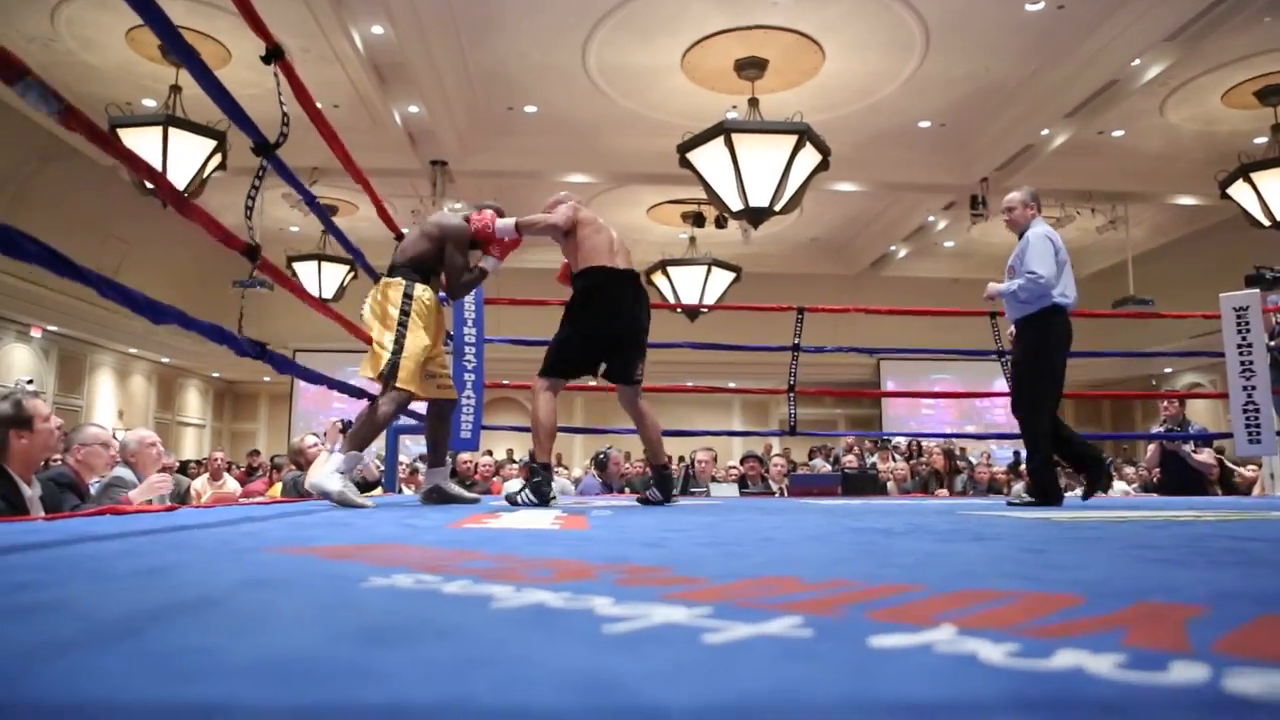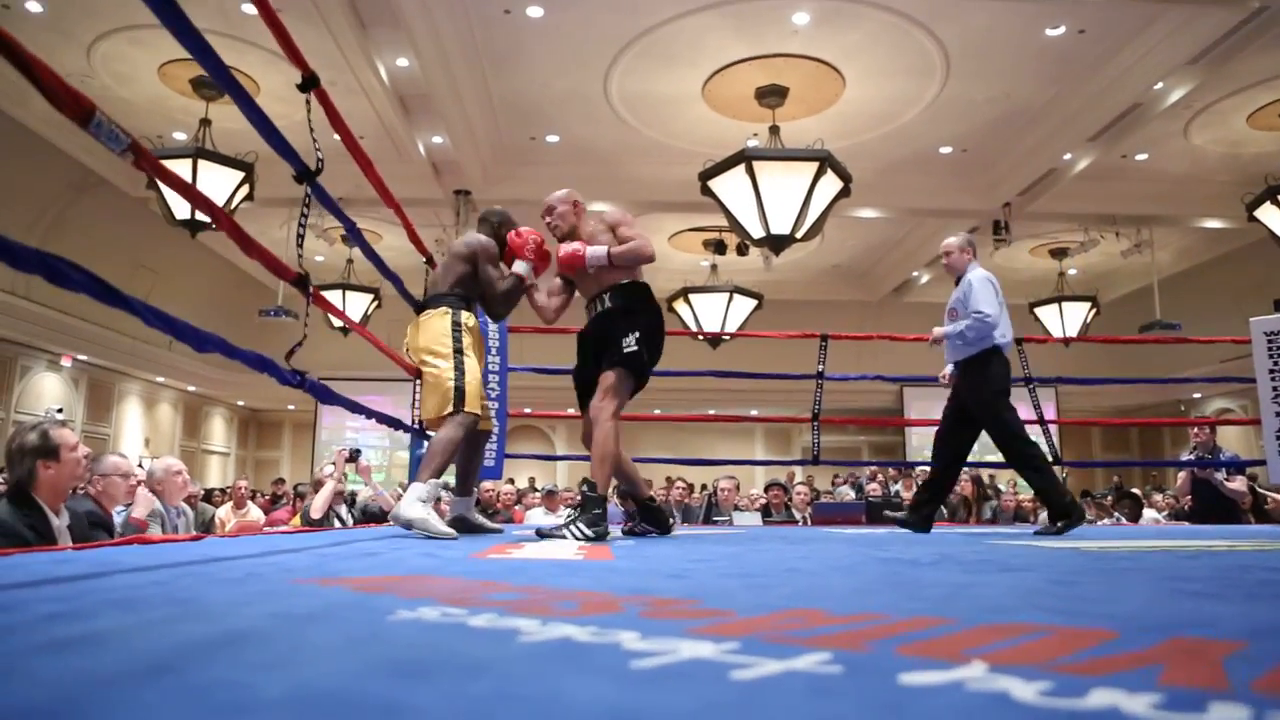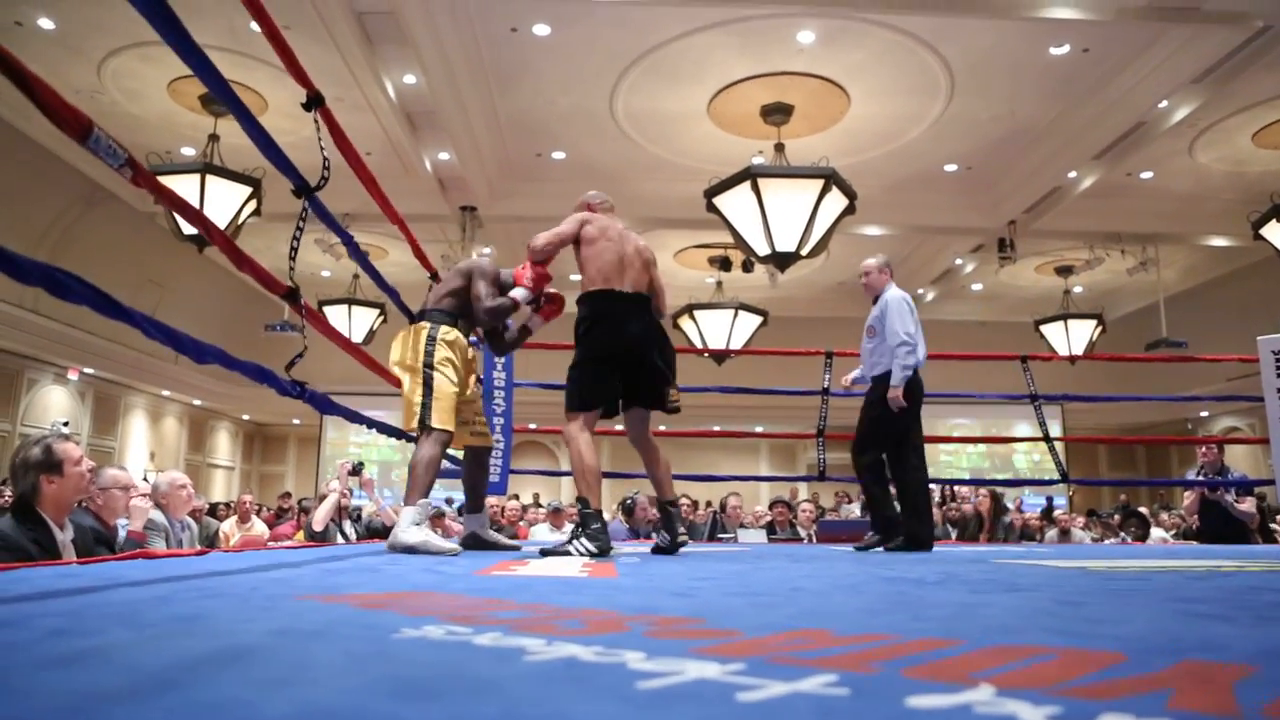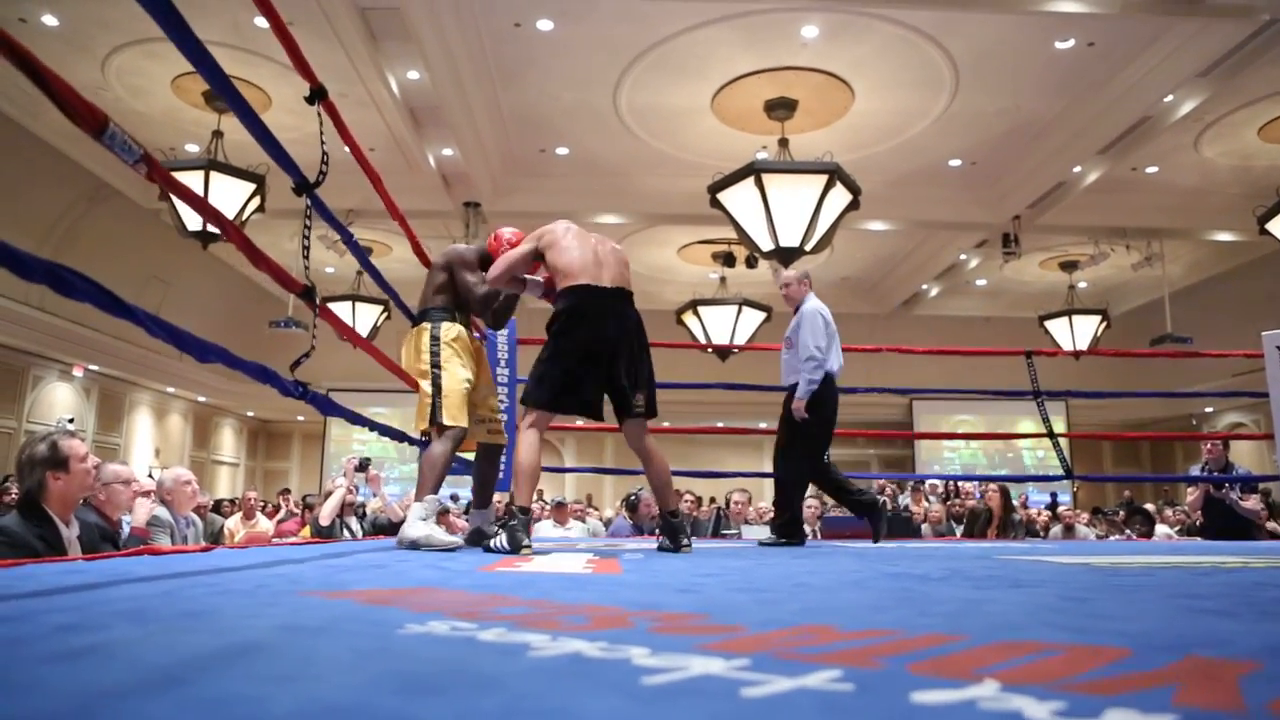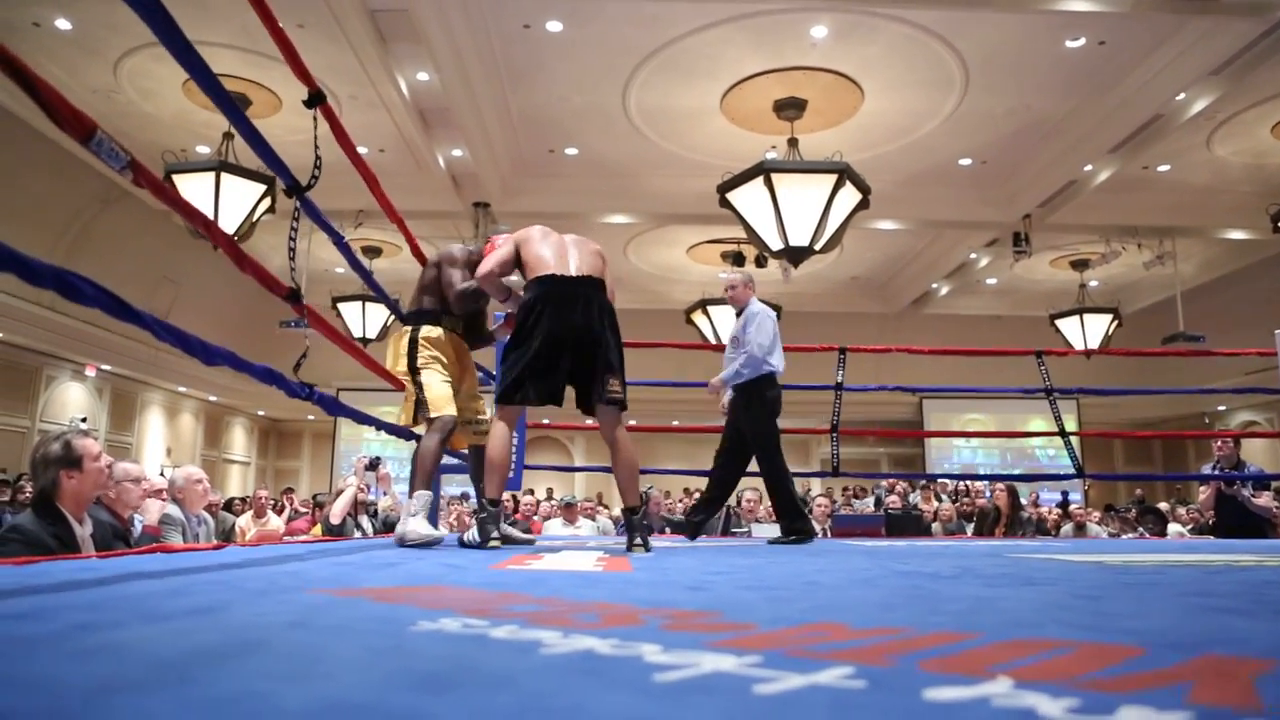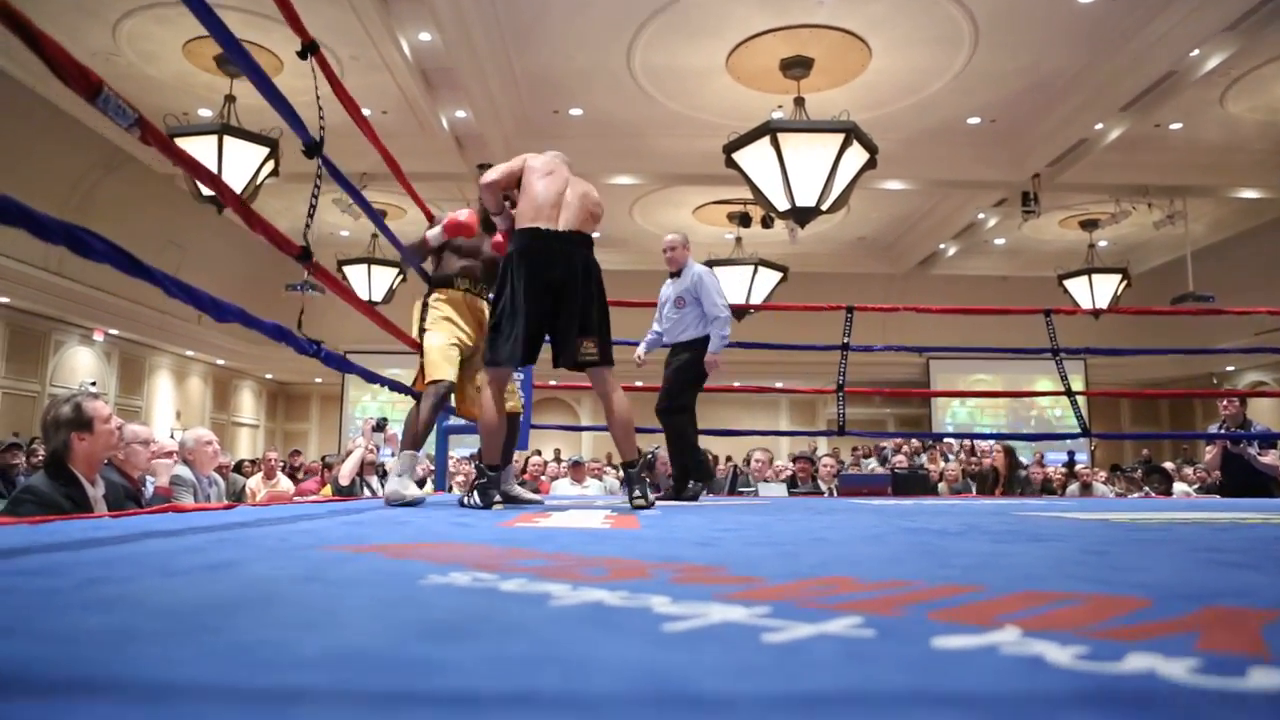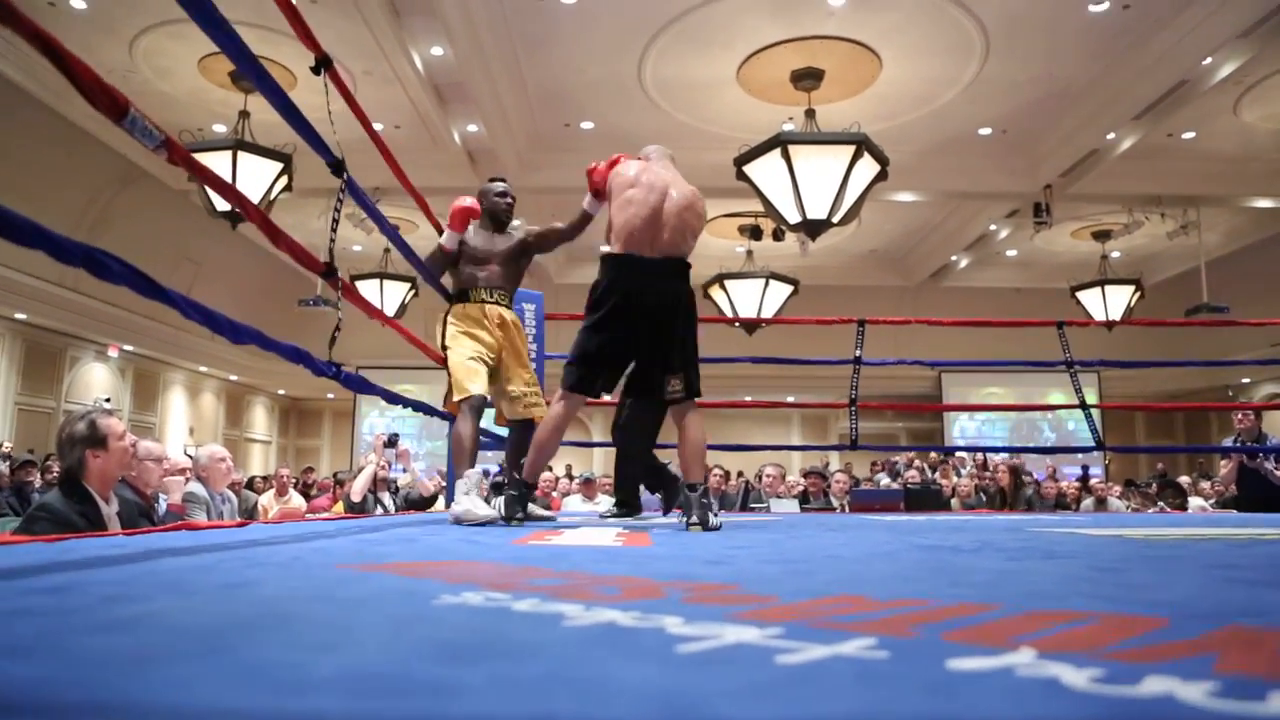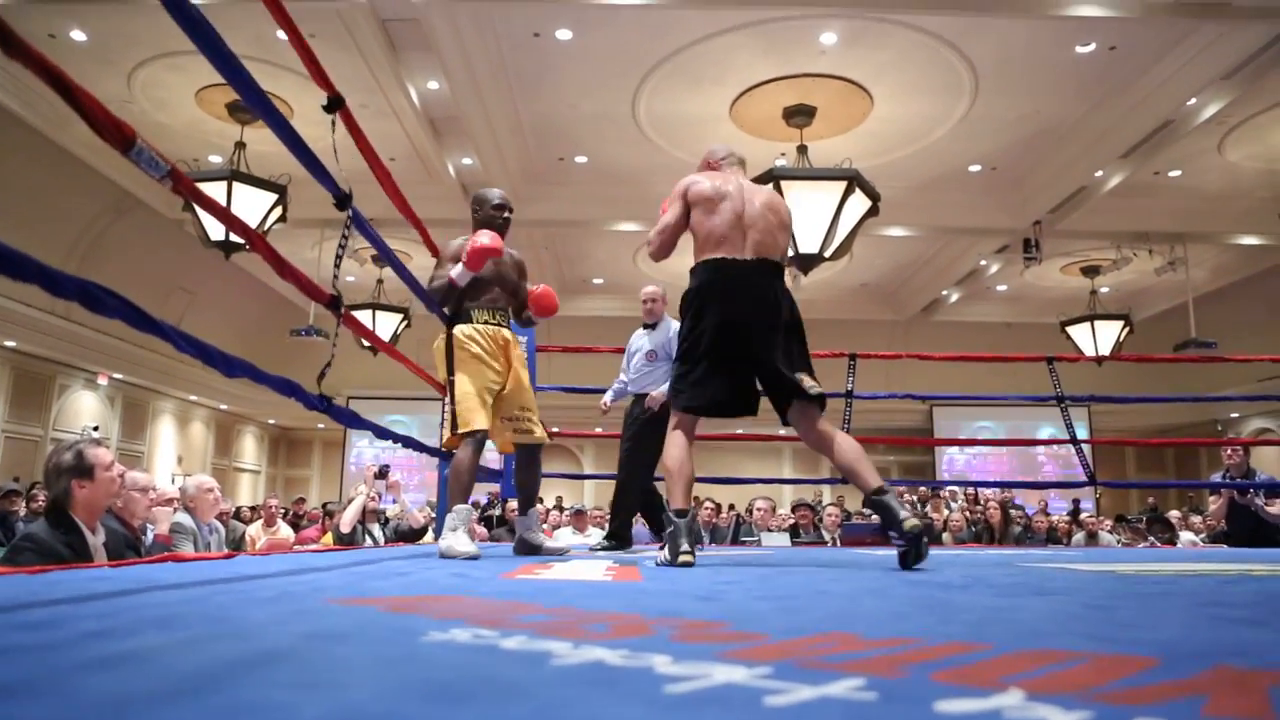
dt=0.4s
person 1, frame 1
left shoulder: (570, 210)
right shoulder: (608, 234)
left elbow: (553, 223)
left hip: (600, 301)
right hip: (631, 305)
left knee: (544, 387)
right knee: (632, 400)
left ankle: (540, 483)
right ankle: (664, 481)
person 1, frame 2
left shoulder: (608, 222)
right shoulder: (568, 265)
left elbow: (647, 251)
right elbow: (549, 314)
left wrist: (595, 255)
left hip: (632, 316)
right hip: (600, 330)
left knee: (602, 409)
right knee: (595, 436)
left ankle: (593, 514)
right ankle: (651, 513)
person 1, frame 3
left shoulder: (586, 221)
right shoulder: (641, 246)
left elbow: (540, 248)
right elbow: (659, 308)
left hip: (606, 323)
right hip: (644, 327)
left knee: (577, 427)
right knee: (639, 433)
left ankle: (593, 529)
right ankle: (672, 524)
person 1, frame 4
left shoulder: (551, 232)
right shoulder: (614, 249)
left elbow: (494, 276)
left wrist: (533, 285)
left hip: (579, 323)
right hip: (624, 322)
left knee: (532, 424)
right knee: (639, 437)
left ankle: (518, 527)
right ankle: (675, 529)
person 1, frame 5
left shoulder: (526, 236)
right shoulder: (592, 248)
left elbow: (484, 274)
left wrist: (513, 301)
left hip: (547, 304)
right hip: (594, 307)
left knee: (505, 415)
right knee: (612, 426)
left ankle: (489, 521)
right ankle: (635, 528)
person 1, frame 6
left shoulder: (532, 163)
right shoulder: (593, 198)
left elbow: (489, 182)
left wrist: (504, 218)
left hip: (528, 258)
right hip: (577, 263)
left knee: (495, 378)
right knee: (604, 379)
left ankle: (488, 484)
right ankle: (636, 482)
person 1, frame 7
left shoulder: (626, 172)
right shoulder: (695, 201)
left elbow: (612, 237)
left hip: (619, 284)
right hip: (672, 292)
left knee: (567, 400)
right knee: (685, 408)
left ankle: (518, 496)
right ankle: (697, 506)
person 1, frame 8
left shoulder: (693, 184)
right shoulder: (776, 202)
left elbow: (656, 249)
left wrist: (677, 218)
left hip: (717, 300)
right hip: (770, 297)
left knee: (681, 425)
right knee: (813, 425)
left ankle: (678, 536)
right ankle: (894, 515)
person 2, frame 1
left shoulder: (450, 226)
right shoulder: (457, 228)
left elbow: (454, 284)
right elbow: (456, 288)
left wrist: (491, 258)
right wrist: (492, 259)
left hip: (417, 302)
right hip: (405, 297)
left knee: (443, 396)
right knee: (397, 391)
left ankle: (437, 483)
right ankle: (332, 472)
person 2, frame 2
left shoulder: (474, 248)
right shoulder: (483, 244)
left elbow: (496, 311)
right elbow: (499, 300)
left wrist: (527, 274)
right wrist: (524, 265)
left hip: (446, 327)
right hip: (448, 326)
left knee: (479, 425)
right knee: (463, 416)
left ankle: (462, 512)
right ankle: (414, 503)
person 2, frame 3
left shoulder: (492, 286)
right shoulder: (486, 268)
left elbow: (501, 347)
right elbow: (487, 313)
left wrist: (537, 319)
right wrist: (524, 292)
left hip: (450, 345)
right hip: (436, 341)
left knee: (479, 441)
right knee: (437, 433)
left ankle: (476, 529)
right ankle: (409, 527)
person 2, frame 4
left shoulder: (477, 267)
right shoulder: (464, 254)
left elbow: (495, 320)
right elbow: (480, 304)
left hip: (461, 345)
right hip: (440, 339)
left knee: (493, 437)
right knee: (451, 429)
left ankle: (481, 524)
right ankle: (417, 522)
person 2, frame 5
right shoulder: (456, 255)
left elbow: (473, 338)
right elbow: (458, 300)
left hip: (453, 349)
right hip: (425, 342)
left knee: (481, 436)
right knee: (442, 424)
right ankle: (413, 519)
person 2, frame 6
right shoulder: (454, 224)
right elbow: (413, 256)
right wrist: (441, 232)
left hip: (480, 316)
right hip: (445, 307)
left knee: (508, 403)
right knee: (437, 388)
left ankle: (505, 484)
right ankle: (399, 479)
person 2, frame 7
left shoulder: (523, 237)
right shoulder: (463, 235)
left elbow: (568, 232)
right elbow: (429, 273)
left wrist: (595, 199)
right wrist: (451, 234)
left hip: (507, 325)
right hip: (468, 322)
left knee: (526, 414)
right knee: (471, 401)
right ankle: (466, 497)
person 2, frame 8
left shoulder: (515, 262)
right shoulder: (459, 249)
left elbow: (524, 317)
right elbow: (432, 299)
left wrist: (538, 308)
right wrist: (466, 268)
left hip: (507, 346)
right hip: (468, 341)
left knee: (530, 440)
right knee: (473, 433)
left ankle: (527, 532)
right ankle: (454, 531)
person 3, frame 1
left shoulder: (1037, 237)
right shoulder: (1034, 239)
left elbow: (1039, 282)
left wrist: (1001, 289)
right wrist: (1020, 323)
left hip: (1042, 331)
right hip: (1042, 330)
left knee: (1033, 410)
right knee: (1032, 409)
left ankle: (1044, 489)
right ankle: (1090, 463)
person 3, frame 2
left shoulder: (977, 280)
right shoulder: (965, 285)
left elbow: (985, 321)
left wrist: (946, 332)
right wrist: (953, 366)
left hip: (984, 372)
right hip: (970, 374)
left knee: (1012, 441)
right knee: (949, 444)
left ankle: (1064, 510)
right ankle: (920, 513)
person 3, frame 3
left shoulder: (894, 299)
right shoulder: (882, 305)
left elbow: (905, 343)
left wrist: (896, 384)
right wrist: (856, 375)
left hip: (894, 391)
right hip: (886, 389)
left knee: (866, 454)
right knee: (905, 461)
left ankle: (884, 526)
right ankle: (918, 535)
person 3, frame 4
left shoulder: (810, 311)
right shoulder: (806, 314)
left elbow: (815, 358)
left wrist: (800, 396)
right wrist: (797, 394)
left hip: (813, 397)
right hip: (816, 398)
left knee: (790, 461)
right knee: (812, 464)
left ankle: (788, 530)
right ankle: (867, 506)
person 3, frame 5
left shoulder: (758, 313)
right shoulder: (745, 318)
left elbow: (755, 355)
left wrist: (724, 378)
right wrist: (729, 394)
left hip: (758, 394)
right hip: (745, 395)
left knee: (770, 461)
right knee: (727, 461)
left ankle: (798, 527)
right ankle: (697, 521)
person 3, frame 6
left shoulder: (700, 275)
right shoulder: (668, 286)
left elbow: (720, 314)
right elbow: (660, 326)
left wrist: (714, 350)
right wrist: (644, 347)
left hip: (695, 352)
right hip: (678, 353)
left knee: (669, 408)
right knee: (679, 413)
left ankle: (700, 471)
right ankle: (684, 484)
person 3, frame 7
right shoulder: (639, 319)
left elbow: (682, 350)
right elbow: (626, 355)
left wrist: (667, 383)
left hip: (656, 384)
right hip: (638, 378)
left knee: (630, 436)
left ankle: (627, 502)
right ankle: (669, 485)
person 3, frame 8
left shoulder: (674, 331)
right shoulder: (637, 336)
right elbow: (626, 375)
left wrist: (663, 392)
right wrist: (610, 395)
left hip: (657, 406)
right hip: (638, 404)
left knee: (632, 467)
right knee: (634, 468)
left ankle: (619, 535)
right ankle: (666, 527)
